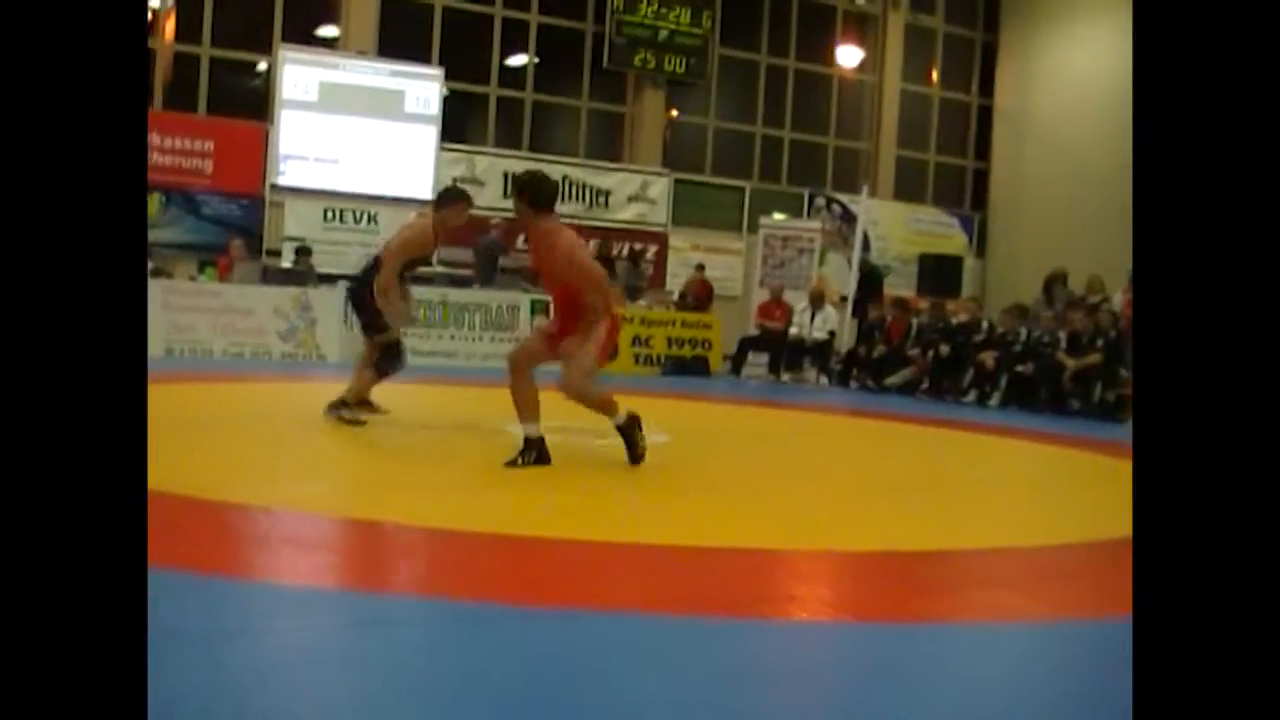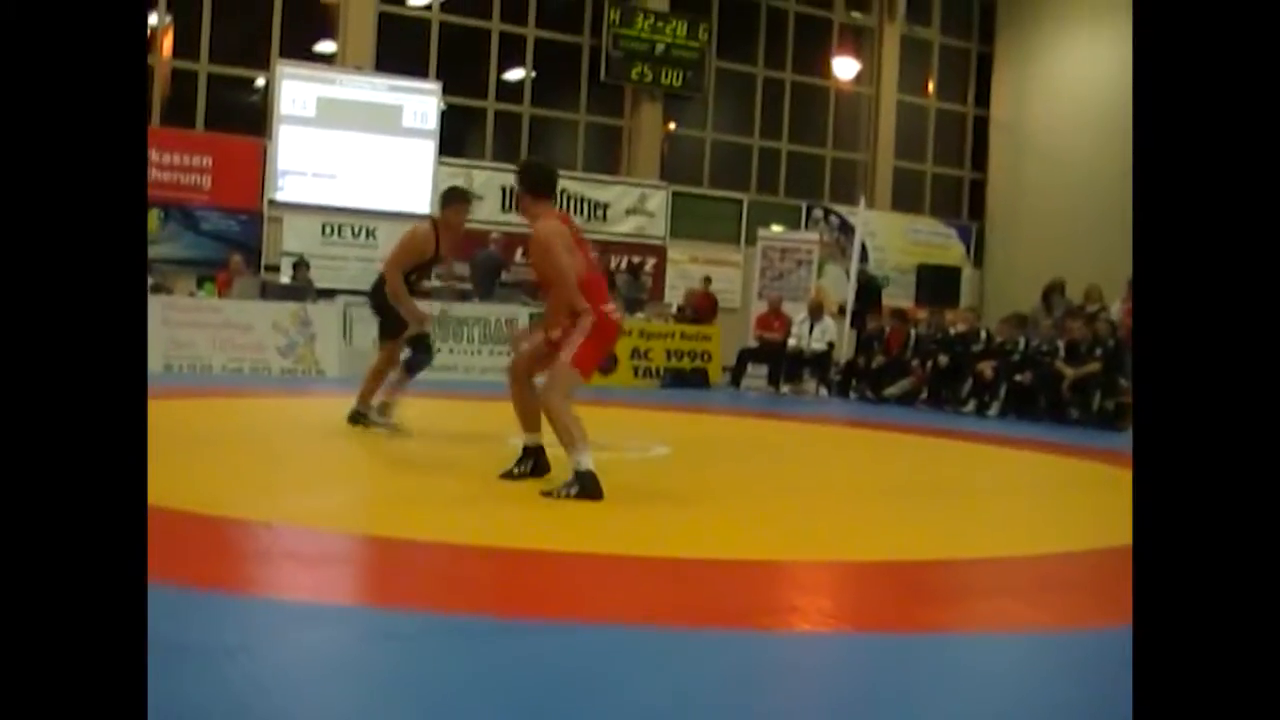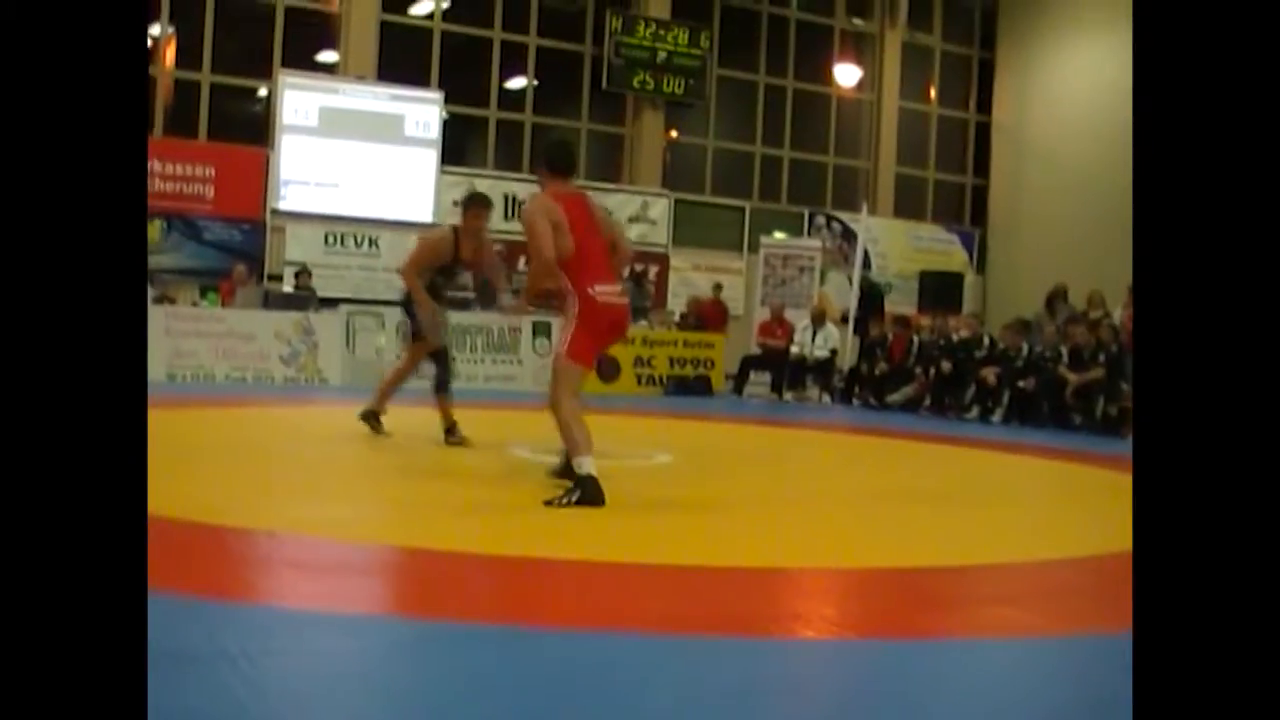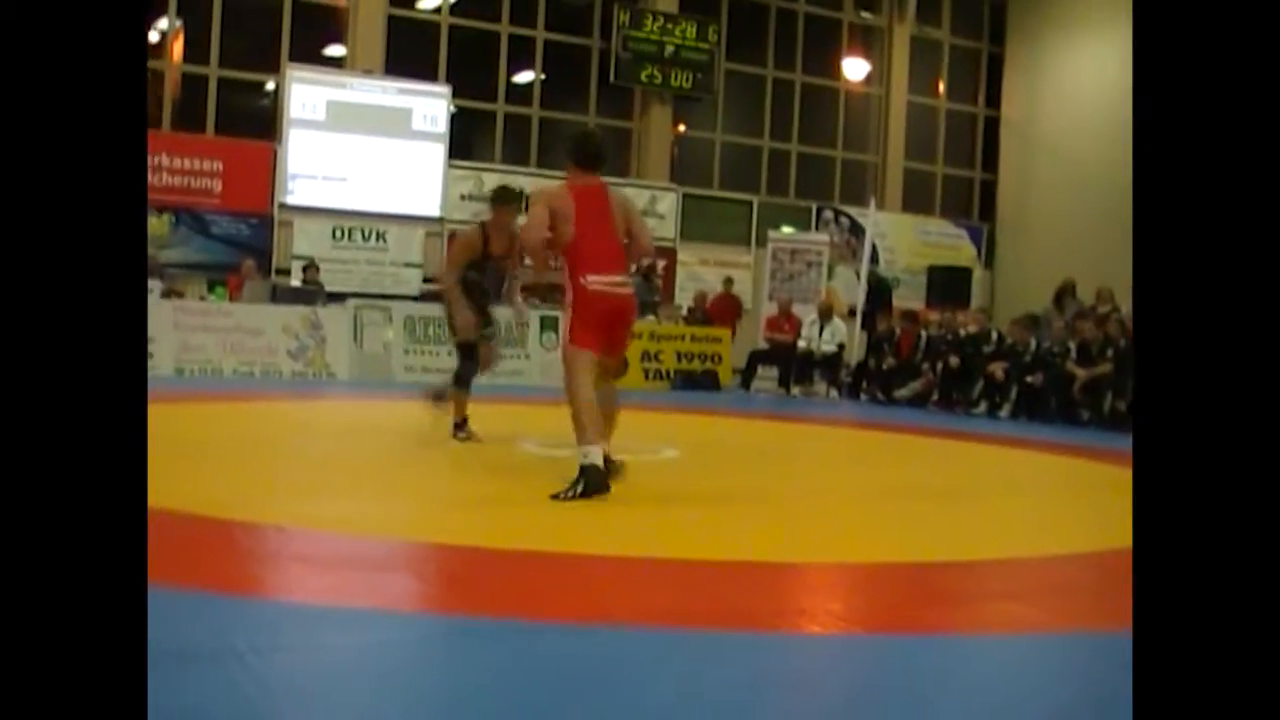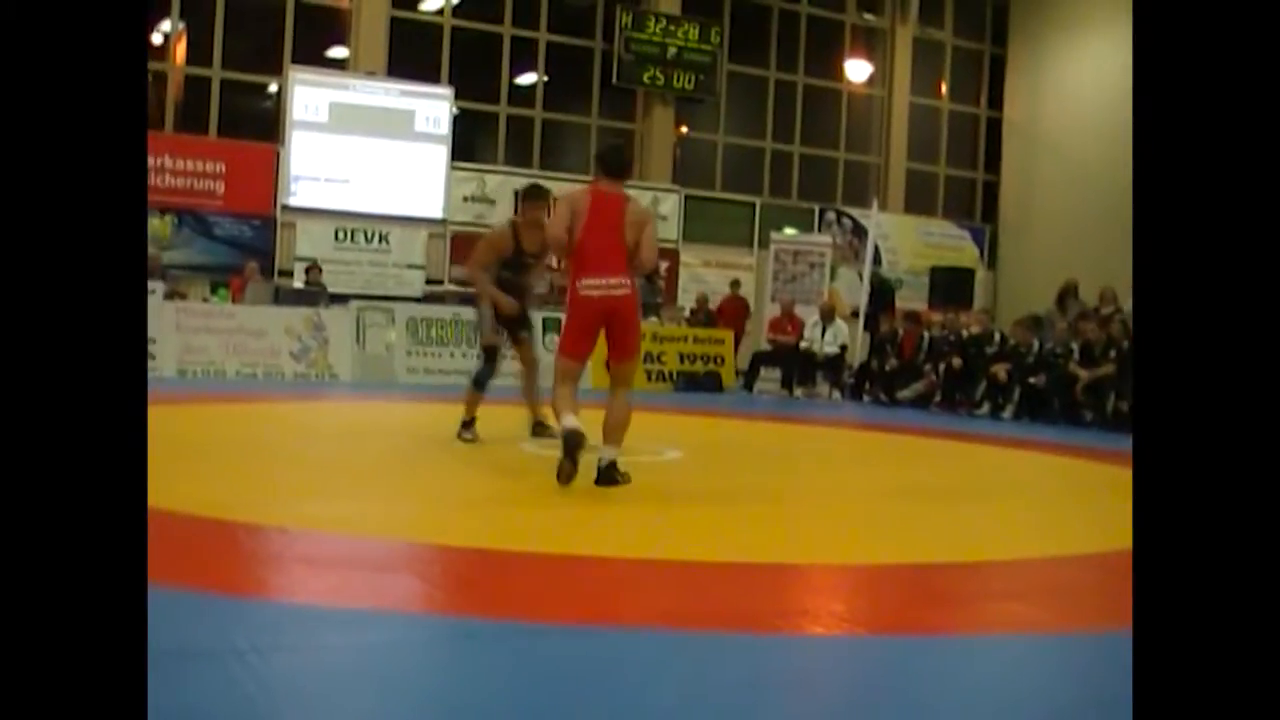
dt=0.2s
person 1, frame 1
left shoulder: (563, 246)
right shoulder: (537, 236)
left elbow: (604, 294)
left wrist: (579, 338)
left hip: (596, 318)
right hip: (569, 314)
left knee: (572, 382)
right knee: (518, 360)
left ankle: (625, 422)
right ankle: (534, 446)
person 1, frame 2
left shoulder: (543, 231)
right shoulder: (561, 223)
left elbow: (566, 285)
left wrist: (534, 330)
right wrist: (554, 321)
left hip: (593, 320)
right hip: (595, 316)
left knee: (552, 396)
right knee: (518, 369)
left ankle: (586, 477)
right ankle: (533, 456)
person 1, frame 3
left shoulder: (537, 206)
right shoulder: (591, 203)
left elbow: (544, 258)
right elbow: (624, 251)
left hip: (589, 305)
right hip: (617, 303)
left knee: (562, 395)
right knee: (567, 383)
left ankle: (586, 483)
right ankle: (572, 459)
person 1, frame 4
left shoulder: (549, 196)
right shoulder: (619, 199)
left elbow: (532, 244)
right elbow: (645, 247)
left wrist: (551, 248)
left hip: (587, 293)
right hip: (623, 294)
left knee: (578, 382)
right knee: (605, 377)
left ankle: (591, 471)
right ankle: (600, 458)
person 1, frame 5
left shoulder: (572, 199)
right shoulder: (640, 212)
left elbow: (554, 237)
right elbow: (647, 263)
left wrist: (573, 252)
left hip: (584, 295)
right hip: (623, 297)
left knee: (565, 382)
right knee: (621, 387)
left ankle: (572, 433)
right ankle: (607, 464)
person 2, frame 1
left shoulder: (428, 228)
right shoulder: (422, 230)
right elbow: (391, 261)
left wrist: (404, 298)
right wrist: (396, 304)
left hip: (369, 286)
right hip: (370, 287)
left knee: (377, 347)
right knee: (393, 358)
left ankle: (359, 399)
right ankle: (341, 404)
person 2, frame 2
left shoulder: (453, 236)
right shoulder: (423, 234)
right elbow: (391, 269)
right wrist: (412, 307)
left hip: (399, 295)
right hip: (389, 293)
left knee: (389, 358)
right knee: (423, 349)
left ankle: (360, 410)
right ankle: (385, 405)
person 2, frame 3
left shoulder: (483, 243)
right shoulder: (439, 239)
left elbow: (495, 270)
right elbow: (408, 270)
left wrist: (504, 297)
right wrist: (429, 305)
left hip: (433, 301)
right hip: (421, 302)
left knee: (410, 362)
right knee: (442, 361)
left ankle: (373, 411)
right ankle: (449, 427)
person 2, frame 4
left shoulder: (514, 238)
right shoulder: (471, 236)
left elbow: (512, 271)
right elbow: (448, 276)
left wrist: (516, 299)
right wrist: (462, 310)
left hip: (481, 297)
right hip: (459, 297)
left knee: (488, 358)
right knee: (470, 358)
left ankle: (441, 393)
right ankle: (459, 422)
person 2, frame 5
left shoulder: (546, 235)
right shoulder: (501, 235)
right elbow: (474, 269)
right wrist: (499, 297)
left hip: (517, 299)
right hip: (492, 299)
left knee: (530, 360)
right knee: (490, 361)
left ankle: (537, 421)
right ankle: (467, 423)
